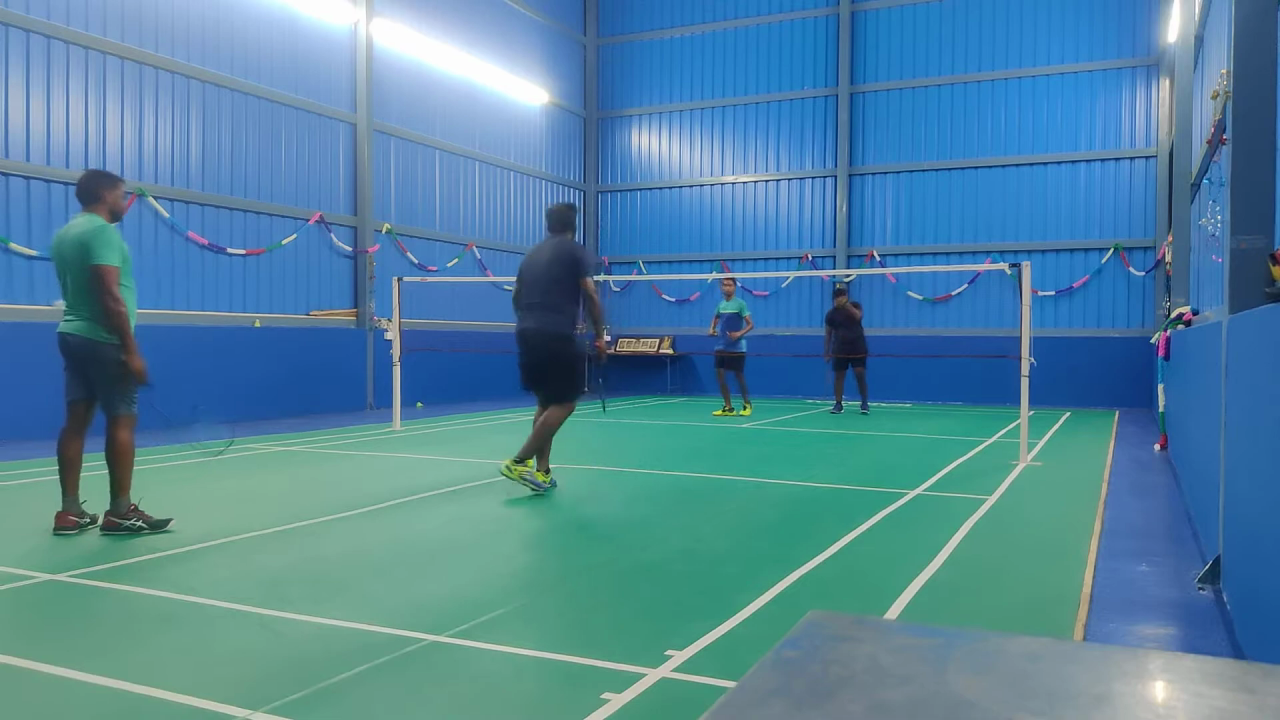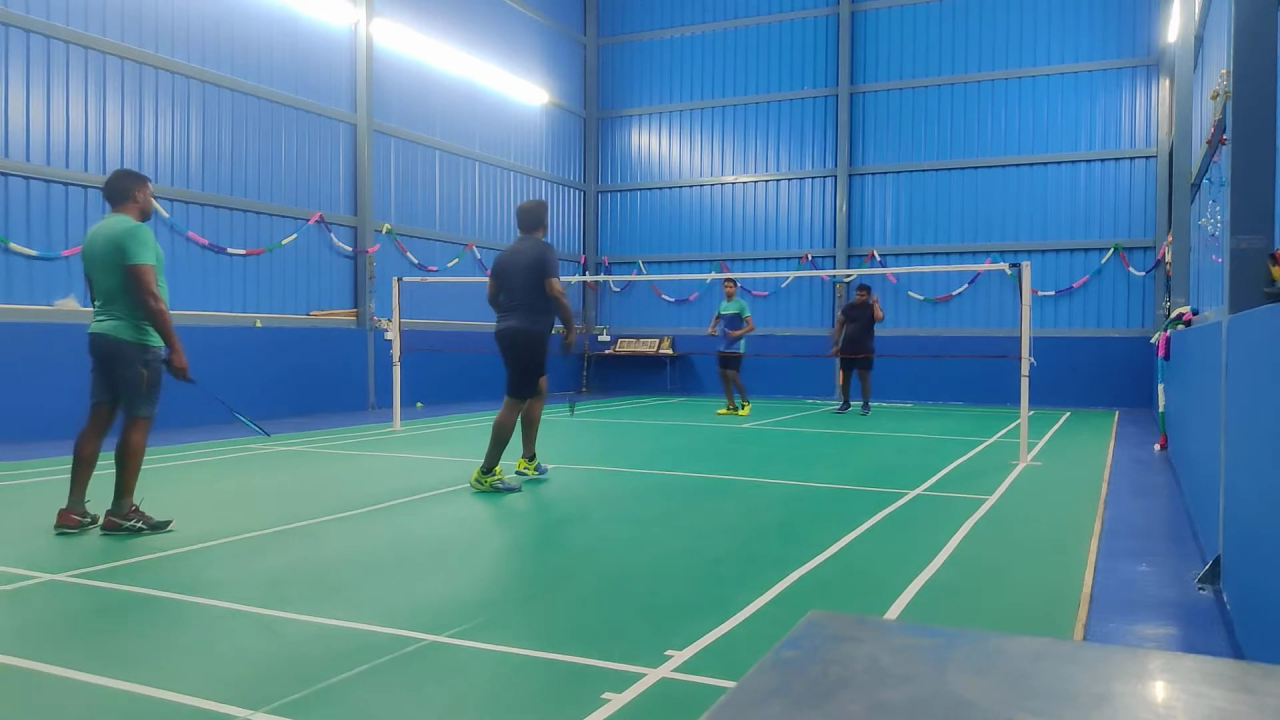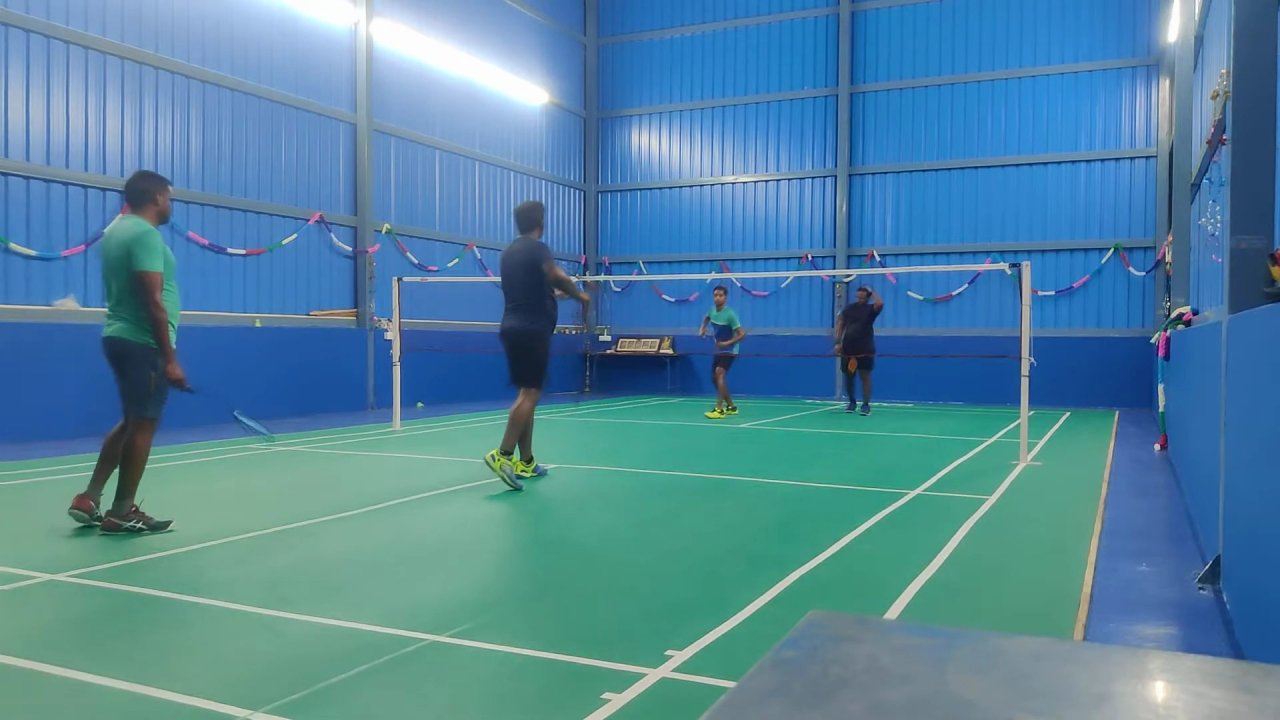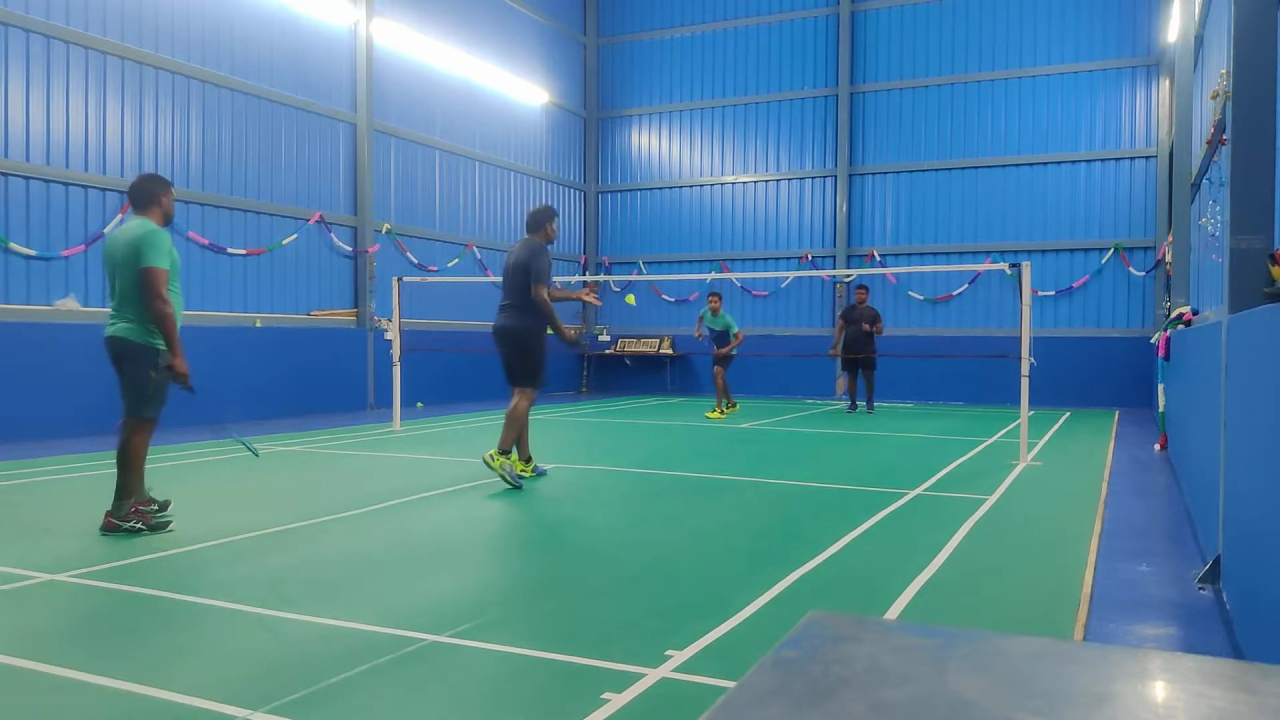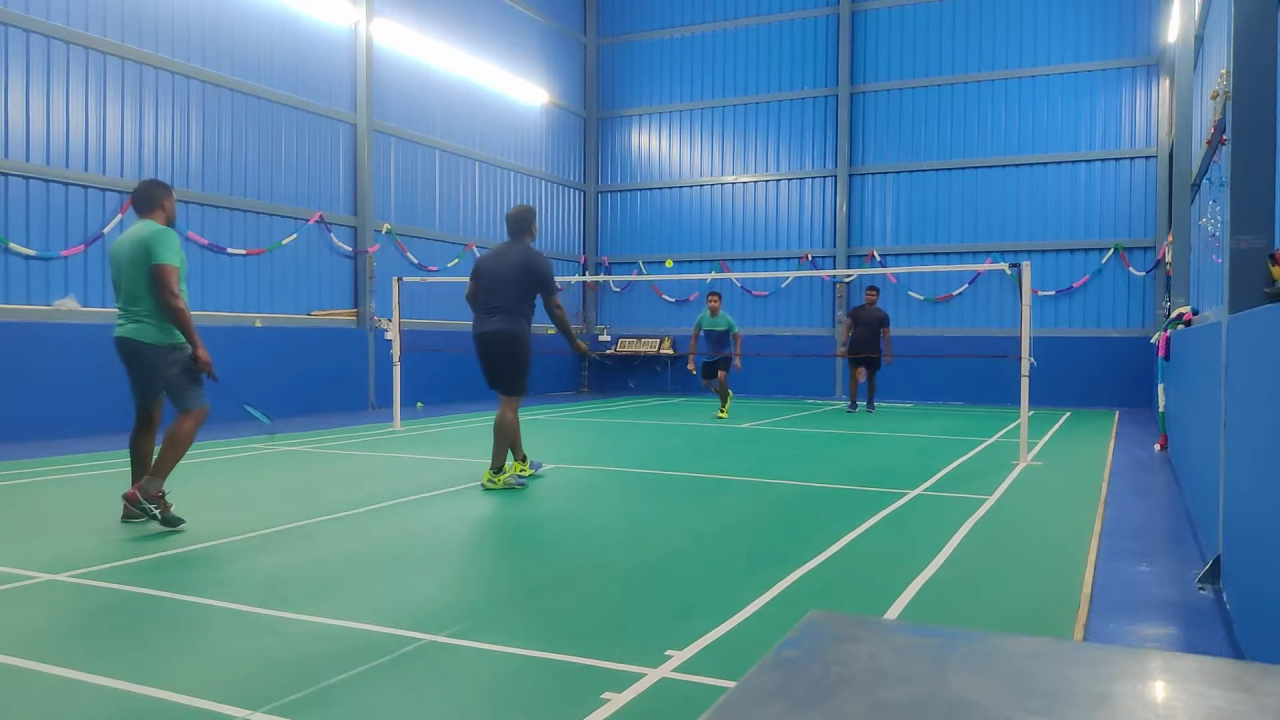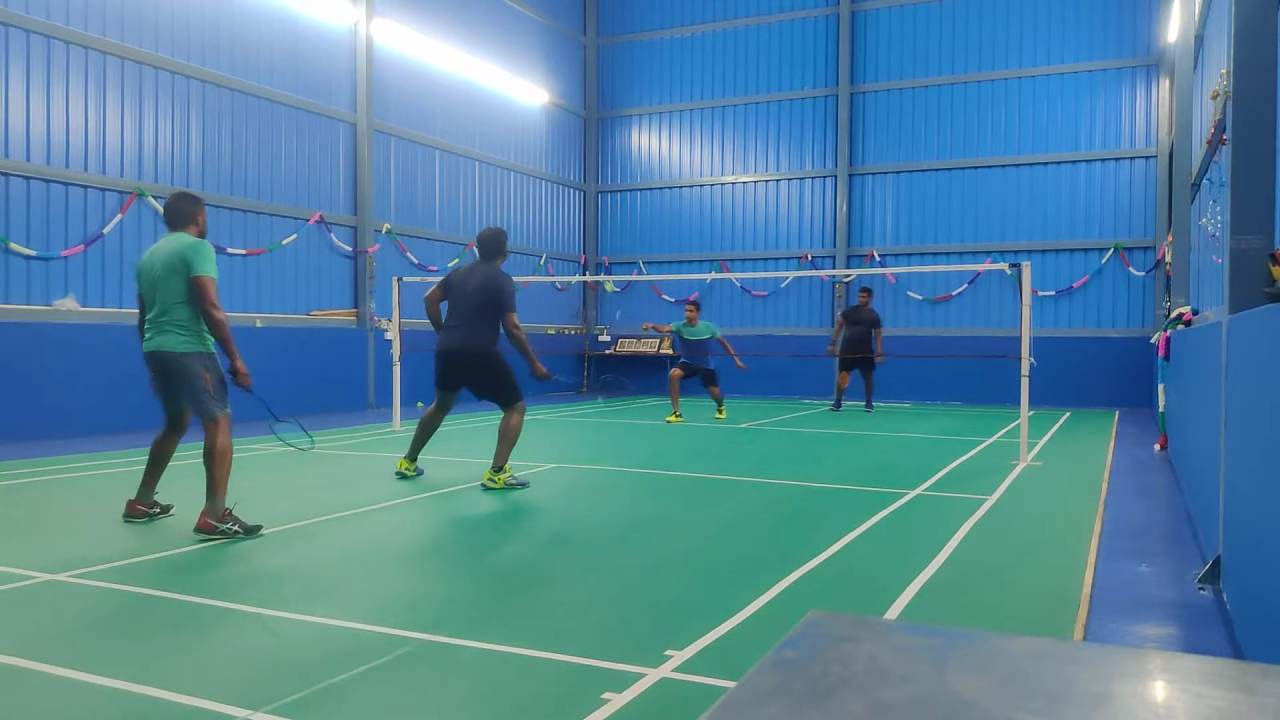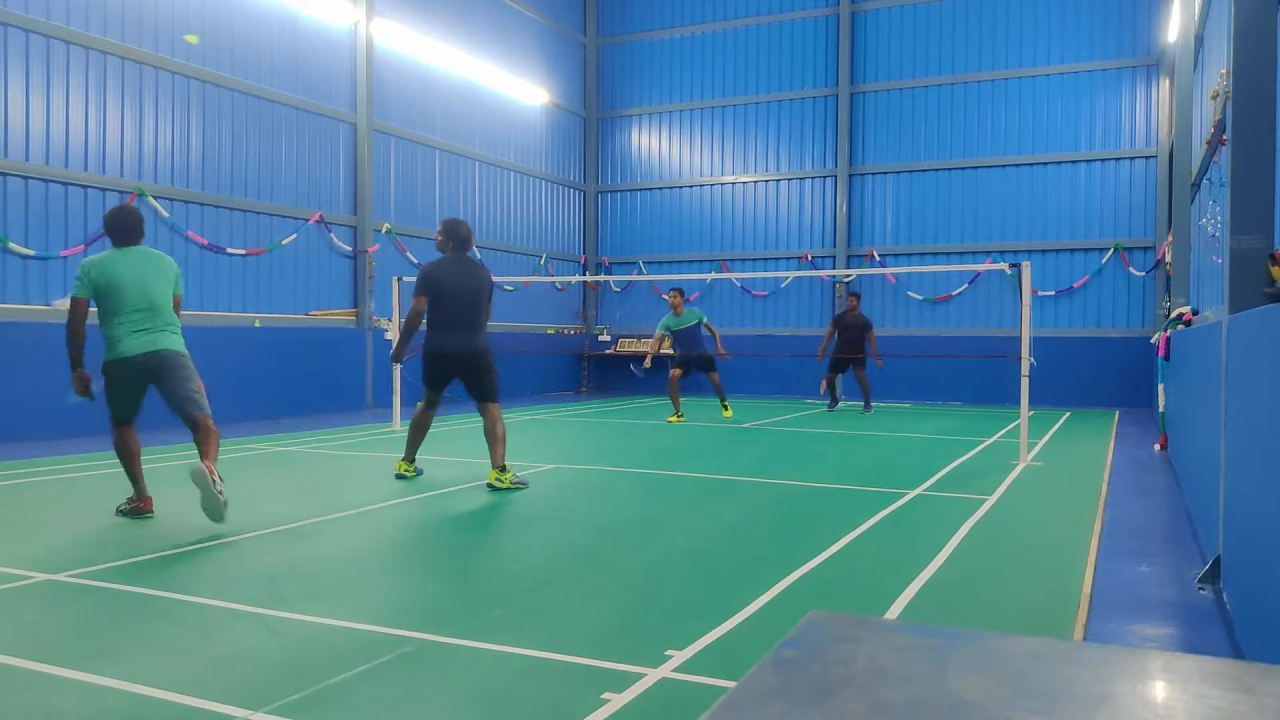
dt=0.5s
person 1, frame 1
left shoulder: (65, 234)
right shoulder: (102, 232)
right elbow: (110, 296)
right wrist: (131, 349)
left hip: (73, 335)
right hip: (103, 341)
left knee: (76, 421)
right knee: (122, 422)
left ankle: (70, 511)
right ankle: (120, 512)
person 1, frame 2
left shoulder: (94, 234)
right shoulder: (135, 231)
right elbow: (149, 295)
right wrist: (174, 347)
left hip: (103, 336)
right hip: (135, 342)
left knee: (97, 421)
right knee: (137, 423)
left ankle: (74, 510)
right ankle: (121, 512)
person 1, frame 3
left shoulder: (116, 232)
right shoulder: (146, 235)
right elbow: (153, 302)
right wrist: (170, 357)
left hip: (120, 337)
right hip: (144, 344)
left knee: (130, 422)
right knee: (143, 425)
left ankle: (89, 497)
right ankle: (121, 513)
person 1, frame 4
left shoulder: (118, 235)
right shoulder: (154, 235)
right elbow: (158, 298)
right wrist: (176, 353)
left hip: (122, 336)
right hip: (146, 342)
left knee: (135, 421)
right knee: (141, 424)
left ankle: (136, 497)
right ankle: (121, 513)
person 1, frame 5
left shoulder: (120, 241)
right shoulder: (162, 235)
right elbow: (170, 295)
right wrist: (197, 344)
left hip: (129, 338)
right hip: (160, 340)
left knee: (147, 418)
right knee: (194, 410)
left ankle: (139, 500)
right ankle: (148, 489)
person 1, frame 6
left shoulder: (149, 255)
right shoulder: (197, 247)
left elbow: (144, 316)
right elbow: (210, 307)
right wrist: (235, 357)
left hip: (156, 350)
right hip: (189, 351)
left knee: (175, 424)
right knee: (219, 423)
left ankle: (142, 501)
right ankle: (215, 515)
person 1, frame 7
left shoulder: (94, 266)
right shoulder: (166, 263)
left elbow: (76, 323)
left wrist: (77, 369)
left hip: (124, 358)
right hip: (170, 351)
left knee: (122, 426)
right knee: (203, 422)
left ankle: (141, 499)
right ankle: (208, 465)
person 2, frame 1
left shoulder: (532, 255)
right shoulder: (575, 251)
left elbow: (518, 298)
right elbow: (590, 295)
right wrist: (599, 335)
left hip: (527, 333)
right hip: (556, 335)
left knee: (547, 403)
right knee: (565, 404)
left ankle: (541, 472)
right ankle: (520, 461)
person 2, frame 2
left shoulder: (504, 255)
right shoulder: (544, 251)
left elbow: (492, 296)
right elbow: (555, 293)
right wrist: (570, 329)
left hip: (508, 331)
right hip: (531, 333)
left knee: (538, 390)
right knee: (515, 401)
left ankle: (528, 460)
right ankle: (486, 473)
person 2, frame 3
left shoulder: (510, 252)
right shoulder: (537, 248)
right elbow: (556, 275)
left wrist: (559, 293)
right wrist: (578, 294)
left hip: (514, 328)
right hip: (532, 330)
left knee: (528, 394)
right knee: (529, 394)
left ankle: (525, 462)
right ankle: (503, 455)
person 2, frame 4
left shoulder: (518, 250)
right shoulder: (539, 251)
right elbow: (539, 297)
left wrist: (577, 295)
right wrist: (560, 330)
left hip: (507, 327)
right hip: (525, 330)
left knee: (521, 393)
right knee: (526, 393)
left ankle: (524, 462)
right ankle: (501, 454)
person 2, frame 5
left shoulder: (487, 256)
right shoulder: (536, 259)
left elbow: (471, 295)
right elbow: (554, 308)
right wrist: (574, 341)
left hip: (483, 334)
right hip: (512, 335)
left knee: (507, 399)
right knee: (510, 402)
left ankle: (520, 461)
right ankle: (497, 472)
person 2, frame 6
left shoulder: (459, 273)
right shoulder: (502, 280)
left elbow: (430, 300)
right elbow: (512, 328)
left wrist: (442, 333)
right wrist: (534, 363)
left hip: (447, 351)
right hip: (479, 353)
left knee: (441, 406)
right knee: (515, 408)
left ankle: (408, 462)
right ankle: (497, 473)
person 2, frame 7
left shoulder: (431, 271)
right shoulder: (483, 274)
left elbow: (418, 312)
left wrist: (400, 347)
left hip: (438, 351)
right hip: (475, 351)
left knee: (428, 404)
right knee: (491, 409)
left ankle: (406, 463)
right ankle: (499, 472)
